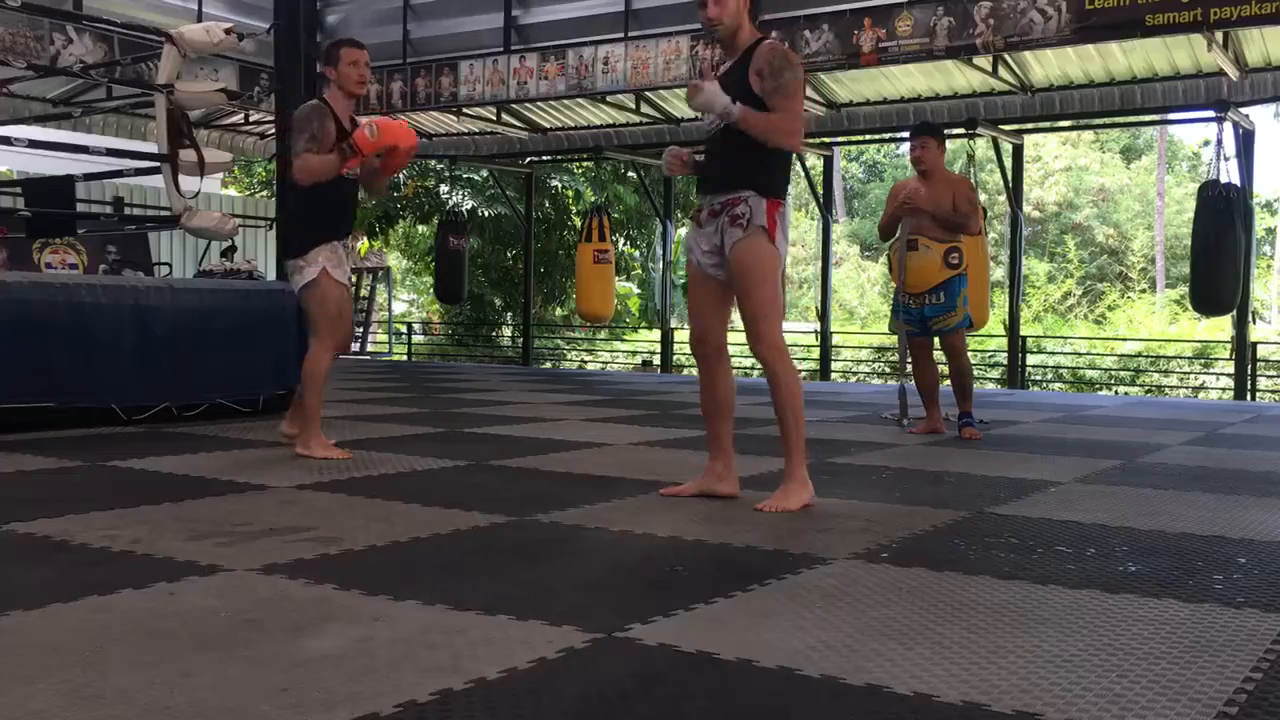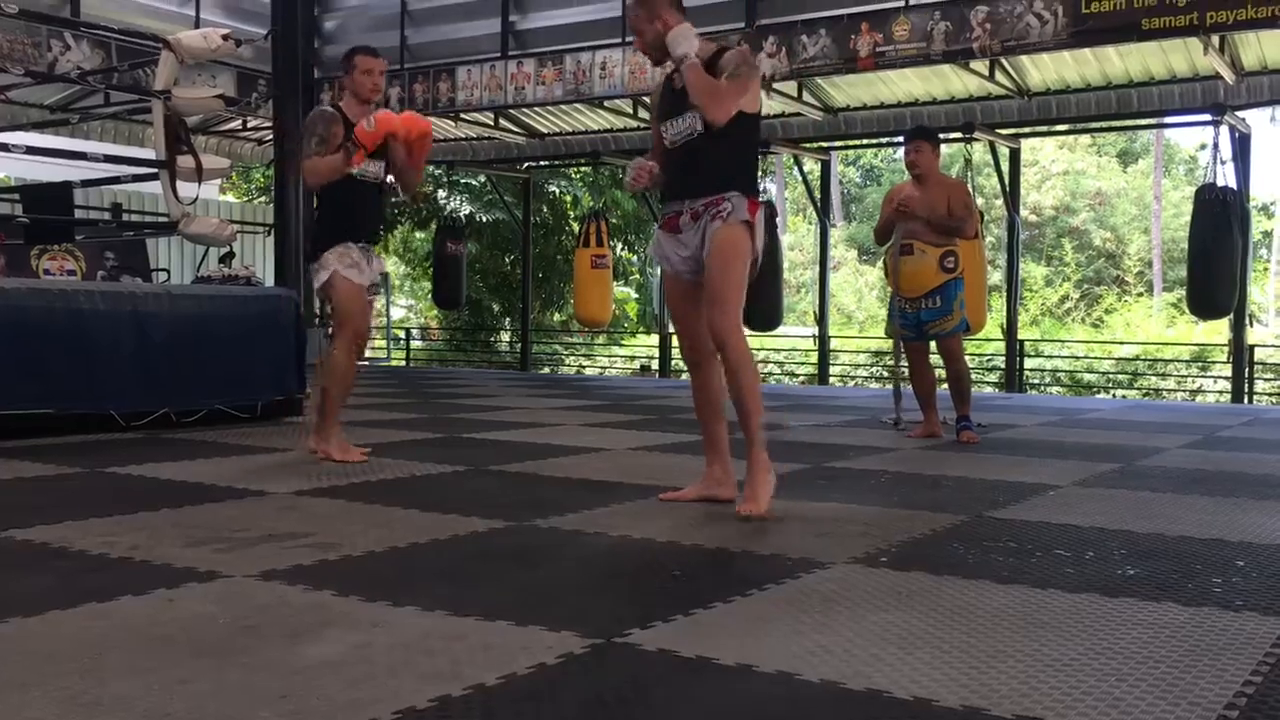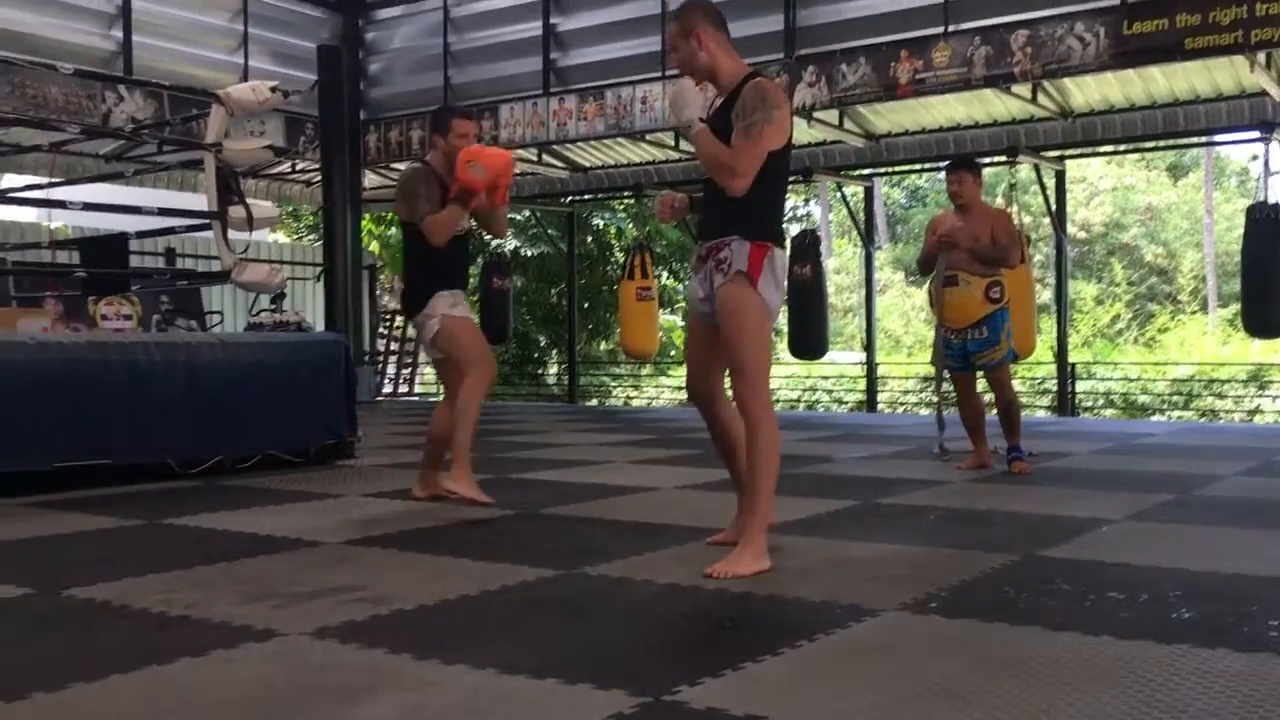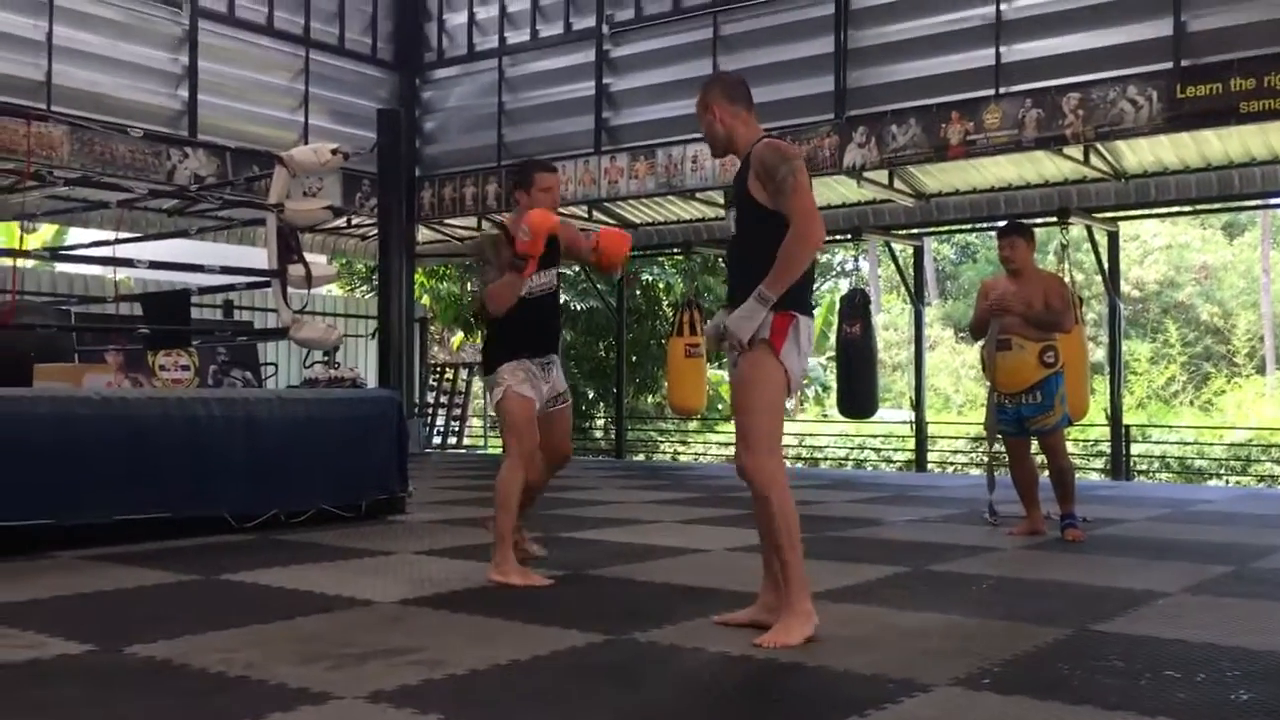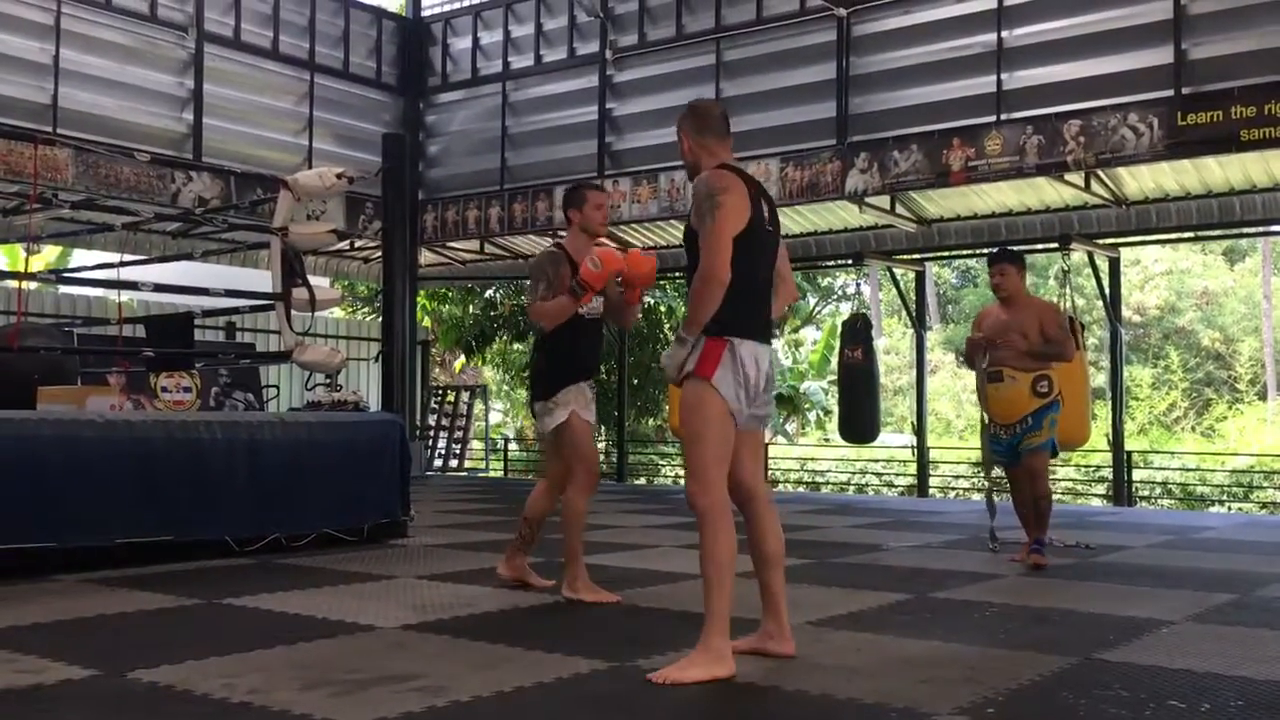
dt=0.7s
person 1, frame 1
left shoulder: (772, 57)
right shoulder: (721, 75)
left elbow: (789, 134)
left wrist: (723, 108)
right wrist: (690, 162)
left hip: (754, 213)
right hip: (709, 215)
left knee: (767, 344)
right knee: (706, 345)
left ankle: (797, 478)
right ankle: (720, 471)
person 1, frame 2
left shoulder: (736, 62)
right shoulder: (664, 90)
left elbow: (717, 111)
left wrist: (688, 56)
right wrist: (645, 172)
left hip: (729, 209)
right hip: (675, 223)
left knee: (723, 329)
right knee: (695, 352)
left ankle: (758, 466)
right ankle: (718, 474)
person 1, frame 3
left shoulder: (762, 95)
right shoulder: (722, 105)
left elbow: (737, 179)
left wrist: (691, 120)
right wrist: (687, 204)
left hip: (748, 256)
right hip: (712, 257)
left knee: (750, 396)
right knee: (703, 390)
left ankle: (754, 543)
right ankle: (751, 508)
person 1, frame 4
left shoulder: (771, 155)
right shoulder: (749, 169)
left elbow: (810, 232)
left wrist: (755, 305)
right wrist: (730, 317)
left hip: (776, 325)
right hip: (759, 328)
left knee: (755, 462)
right knee: (762, 463)
left ankle: (799, 601)
right ankle: (775, 599)
person 1, frame 5
left shoulder: (713, 185)
right shoulder: (756, 193)
left elbow: (715, 272)
right elbow: (785, 288)
left wrist: (682, 342)
left hip: (721, 351)
right hip: (753, 351)
left knee: (707, 497)
right knee: (751, 491)
left ankle: (714, 648)
right ankle: (775, 628)
person 2, frame 1
left shoulder: (354, 123)
right shoulder: (314, 115)
left elbow: (370, 186)
right elbow: (302, 172)
right wrist: (352, 151)
left hip: (331, 242)
right hip: (311, 241)
left knee: (337, 337)
right knee: (328, 336)
left ankle: (296, 417)
right ankle: (309, 436)
person 2, frame 2
left shoulder: (383, 128)
right shoulder: (326, 119)
left elbow: (411, 186)
right elbow: (311, 174)
right wrist: (356, 146)
left hip: (367, 248)
right hip: (333, 245)
left knee: (351, 342)
right knee: (351, 334)
left ankle: (323, 431)
right ankle: (328, 436)
person 2, frame 3
left shoulder: (463, 179)
right shoulder: (418, 178)
left elbow: (498, 229)
right elbow: (437, 235)
right wrist: (466, 193)
left hip: (451, 296)
right hip: (431, 297)
left knee: (457, 391)
right knee: (480, 366)
left ankle: (429, 479)
right ankle: (458, 471)
person 2, frame 4
left shoulder: (562, 234)
right shoulder: (493, 243)
left elbow: (606, 270)
right elbow: (497, 304)
left wrist: (610, 255)
right wrist: (526, 257)
left hip: (547, 358)
right hip: (509, 360)
left knee: (558, 452)
right knee: (523, 451)
left ankle: (510, 523)
right ankle: (503, 561)
person 2, frame 5
left shoulder: (597, 266)
right shoulder: (552, 261)
left elbow: (625, 319)
right elbow: (542, 318)
right wrist: (582, 286)
left hip: (579, 383)
right hip: (558, 384)
left knee: (558, 479)
right knee: (586, 473)
left ankle: (515, 559)
right ankle: (575, 577)
person 3, frame 1
left shoulder: (958, 184)
right shoulder: (901, 188)
left elbow: (972, 225)
right elbow: (884, 234)
left wrist: (929, 209)
right wrist: (896, 212)
left hip: (944, 278)
left knee: (955, 348)
right knee: (918, 350)
left ankle: (966, 416)
right ankle: (933, 417)
person 3, frame 2
left shoulder: (954, 188)
right shoulder: (896, 192)
left elbow: (968, 229)
right elbow: (879, 238)
left wrist: (924, 215)
right wrist: (891, 218)
left hip: (940, 282)
right hip: (905, 284)
left knee: (952, 352)
right knee: (915, 354)
left ankle: (964, 420)
right ankle: (930, 421)
person 3, frame 3
left shoulder: (996, 217)
right shoulder: (938, 222)
left elbow: (1012, 257)
right elbow: (923, 269)
left wrist: (967, 246)
right wrist: (932, 250)
left hip: (986, 312)
right hip: (950, 315)
left knee: (1000, 381)
right knee: (962, 386)
left ankle: (1015, 450)
right ankle: (980, 451)
person 3, frame 4
left shoulder: (1050, 282)
right shoulder: (990, 286)
left elbow: (1066, 322)
right elbow: (975, 333)
left wrist: (1022, 310)
right wrist: (985, 316)
left hip: (1040, 377)
right hip: (1003, 381)
left knee: (1054, 448)
right knee: (1016, 451)
left ankle: (1069, 518)
right ankle: (1033, 517)
person 3, frame 5
left shoulder: (1044, 310)
right shoulder: (984, 316)
left elbow: (1067, 351)
right elbow: (974, 364)
left wrist: (1026, 347)
right wrist: (972, 349)
left hip: (1037, 403)
right hip: (1000, 408)
left knee: (1035, 470)
right knee: (1015, 477)
left ankle: (1039, 543)
right ankle: (1032, 541)
